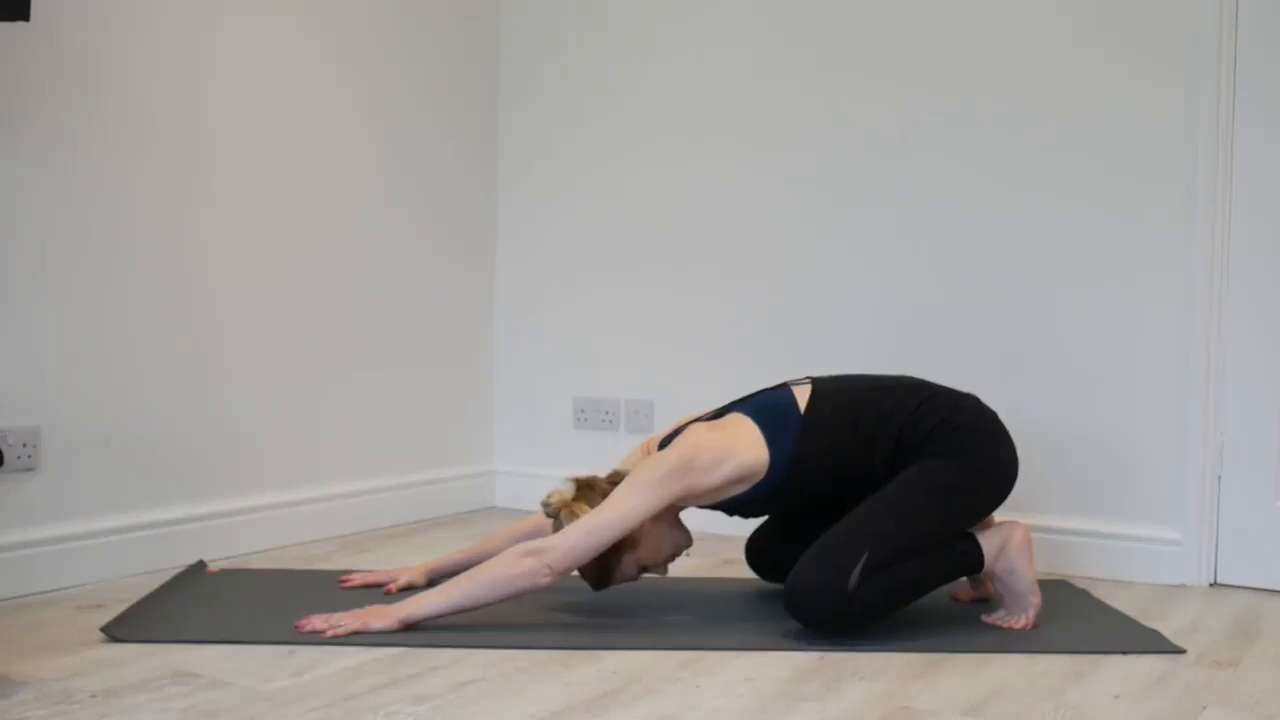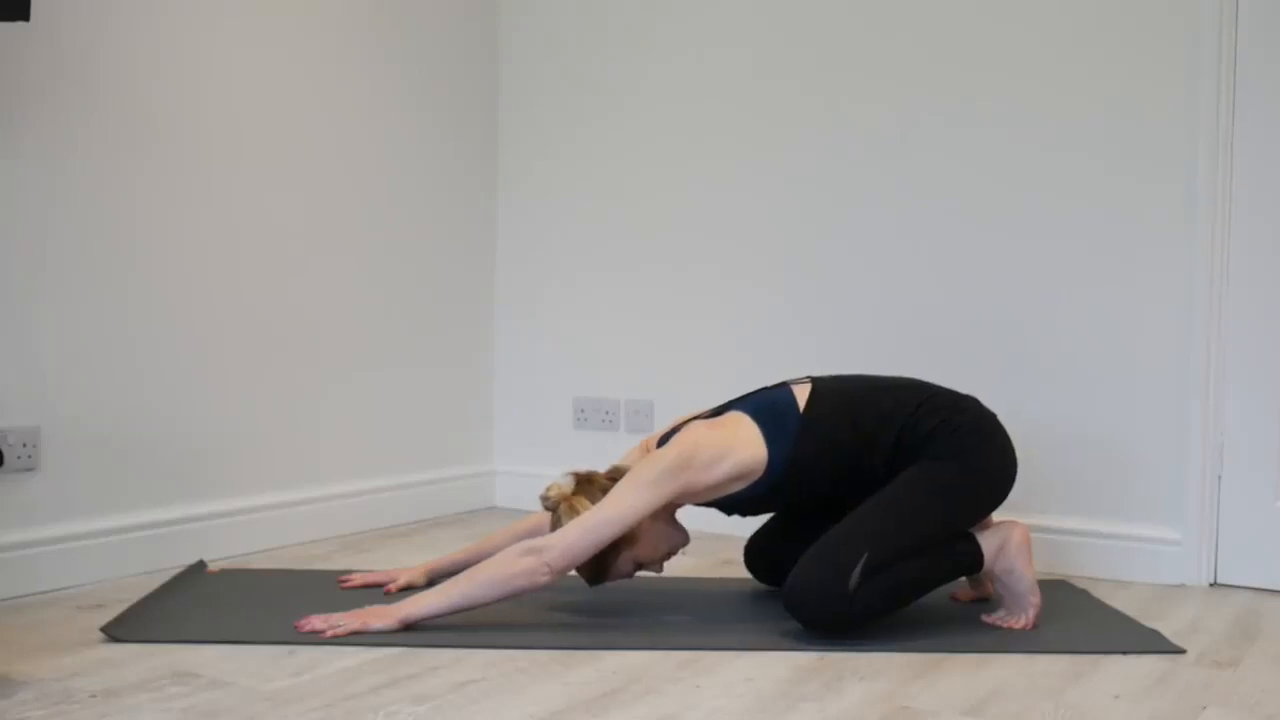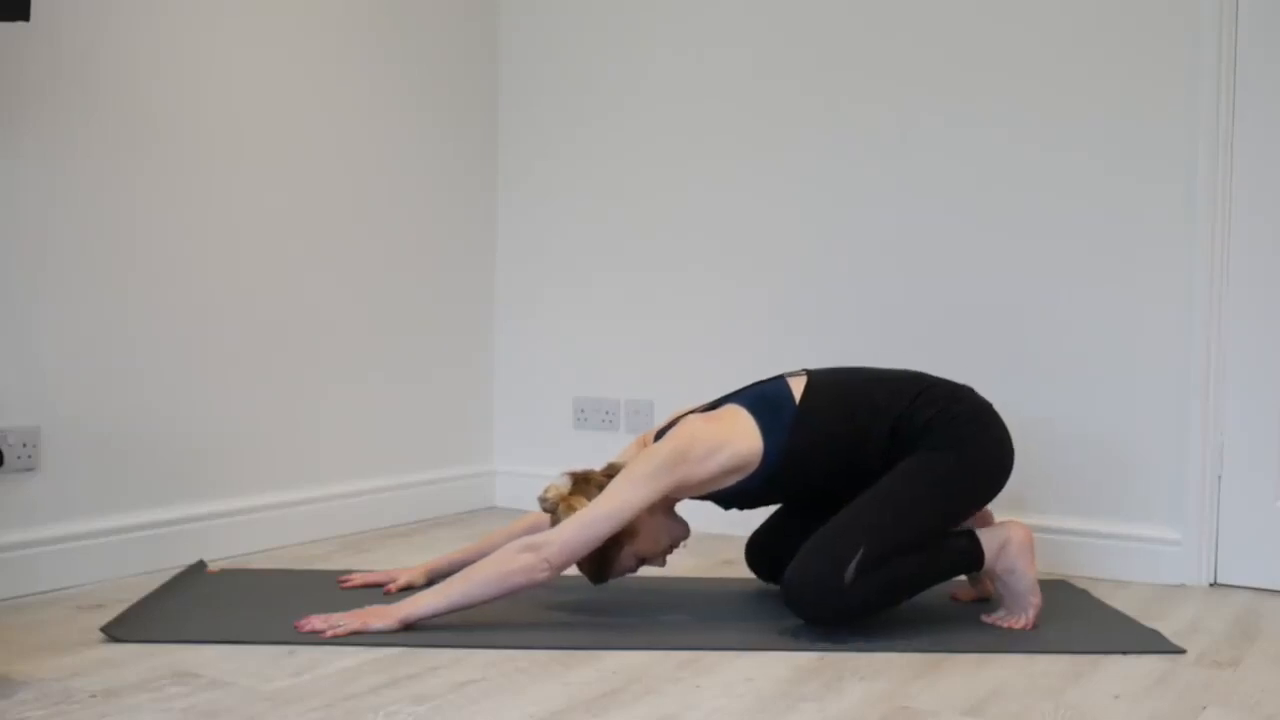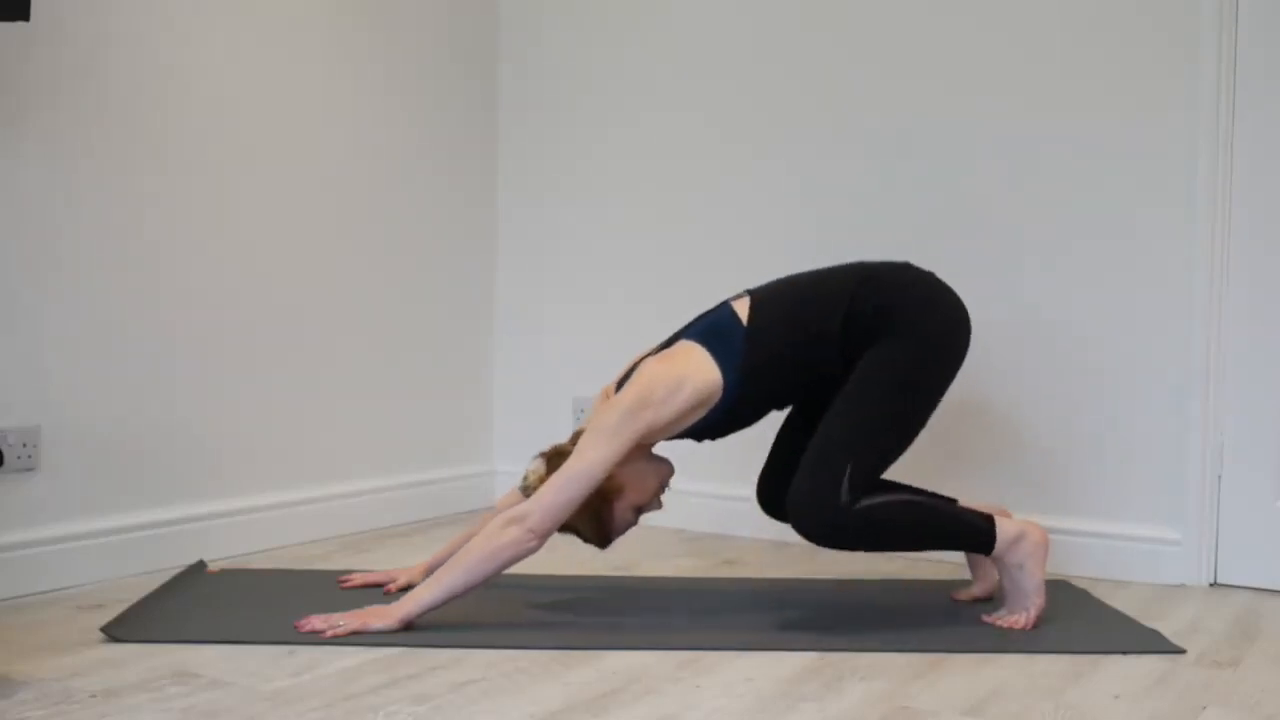
dt=0.7s
person 1, frame 1
left shoulder: (679, 471)
right shoulder: (658, 456)
left elbow: (541, 563)
right elbow: (550, 529)
left wrist: (400, 615)
right wrist: (428, 570)
left hip: (961, 444)
right hip: (905, 443)
left knee: (819, 599)
right knee: (772, 558)
left ankle: (989, 550)
right ankle: (951, 532)
person 1, frame 2
left shoulder: (680, 467)
right shoulder: (660, 455)
left elbow: (542, 560)
right elbow: (548, 524)
left wrist: (403, 614)
right wrist: (429, 569)
left hip: (960, 446)
right hip: (903, 446)
left knee: (820, 598)
right knee: (771, 561)
left ankle: (990, 549)
right ankle: (954, 535)
person 1, frame 3
left shoulder: (678, 462)
right shoulder: (661, 449)
left elbow: (541, 557)
right elbow: (546, 523)
left wrist: (402, 613)
right wrist: (427, 570)
left hip: (957, 437)
right hip: (900, 437)
left knee: (818, 592)
right knee: (771, 558)
left ankle: (991, 547)
right ankle: (952, 529)
person 1, frame 4
left shoulder: (643, 407)
right shoulder: (629, 403)
left elbow: (528, 525)
right elbow: (526, 501)
left wrist: (404, 610)
right wrist: (425, 568)
left hip: (910, 318)
right hip: (866, 328)
left knee: (821, 510)
right knee: (783, 496)
left ankle: (1008, 538)
right ankle: (978, 520)
